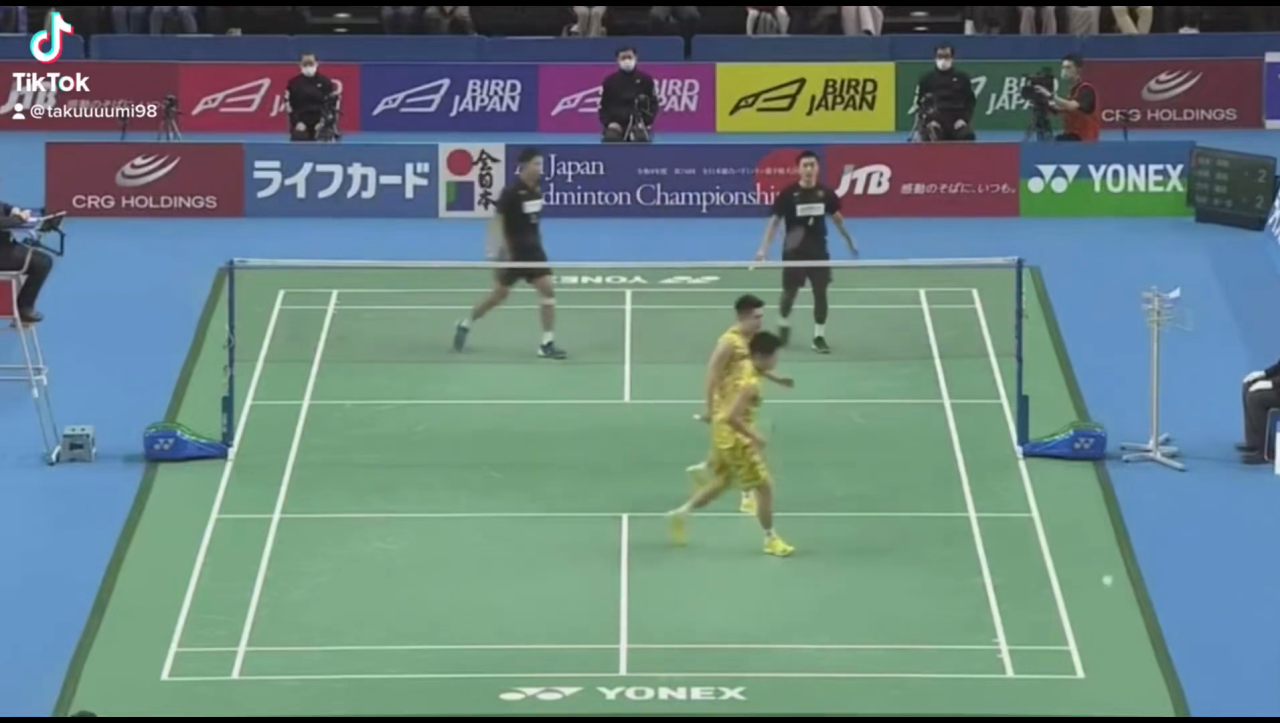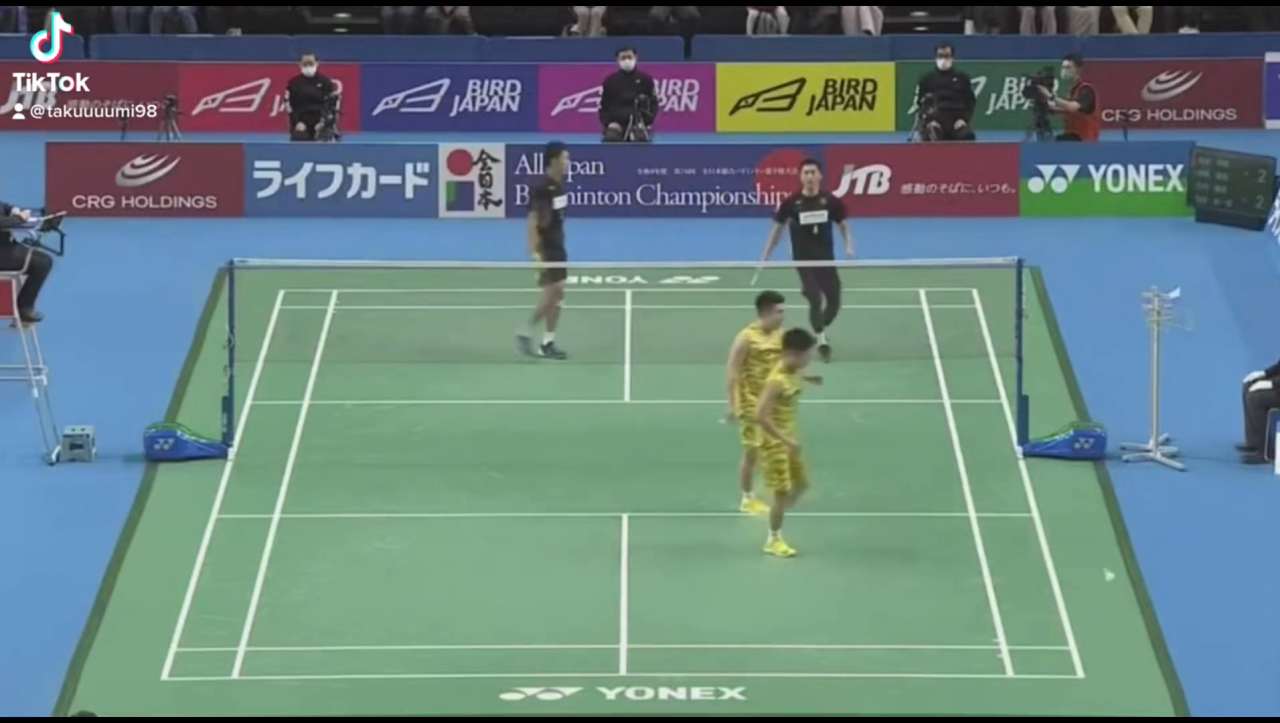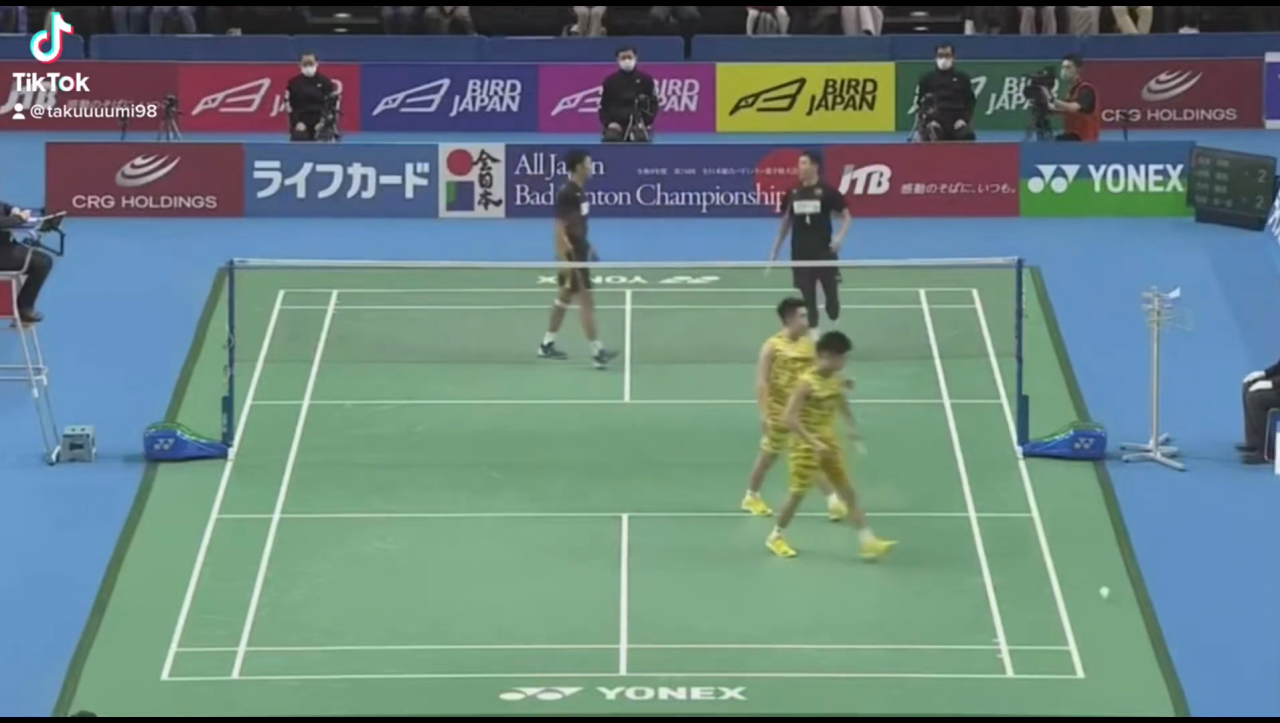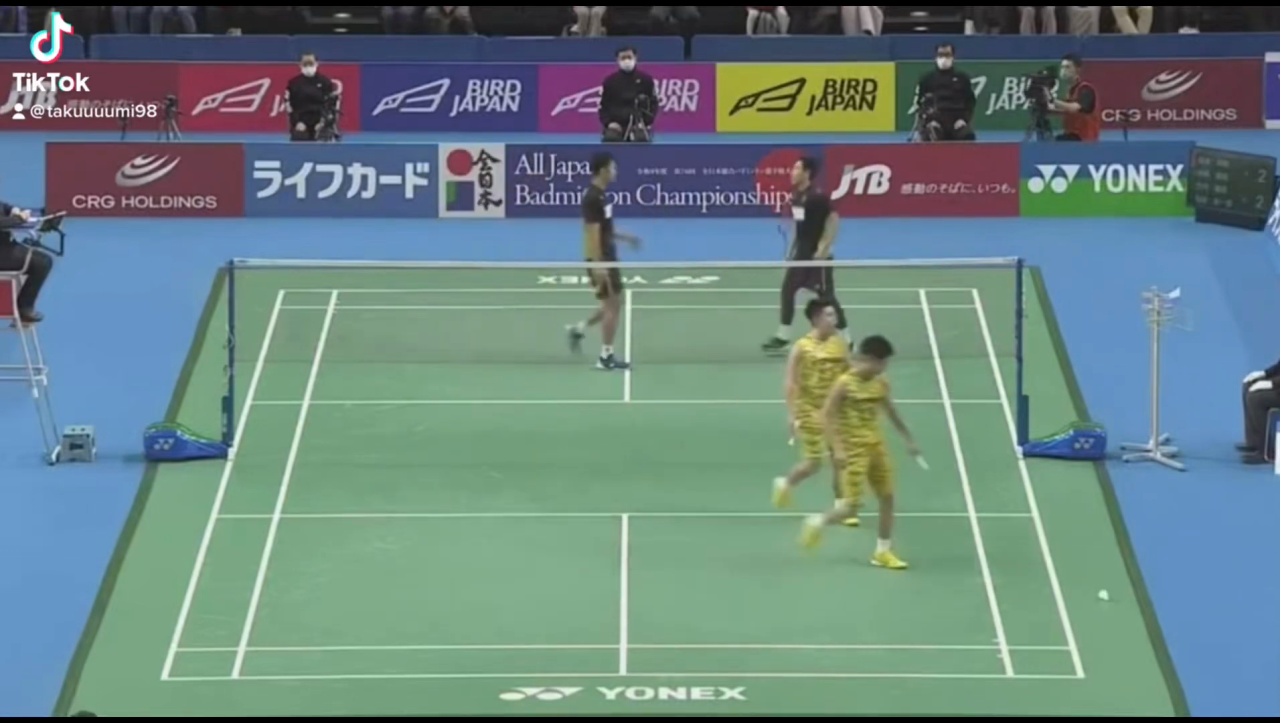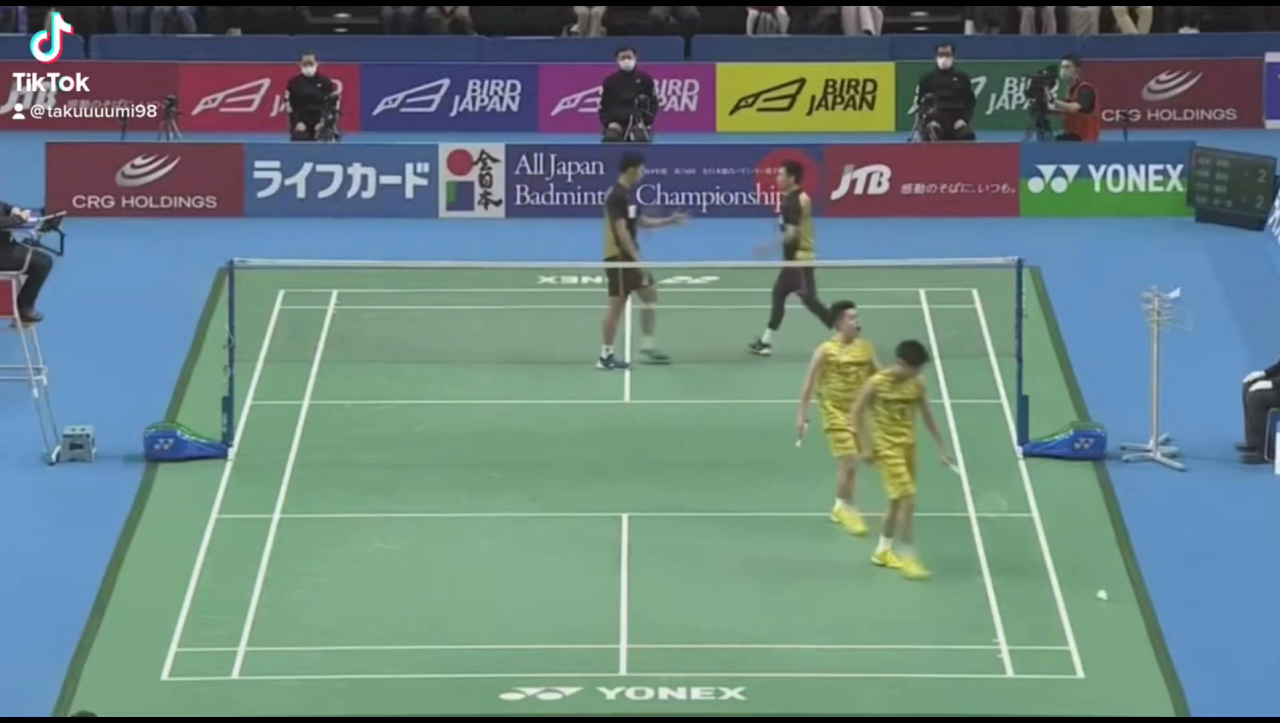
dt=0.2s
person 1, frame 1
left shoulder: (746, 368)
right shoulder: (750, 384)
left elbow: (729, 399)
right elbow: (731, 418)
right wrist: (755, 437)
left hip: (729, 438)
right hip: (735, 441)
left knee: (720, 483)
right knee: (765, 487)
left ankle: (681, 514)
right ankle: (770, 539)
person 1, frame 2
left shoulder: (794, 374)
right shoulder: (776, 381)
right elbow: (761, 417)
right wrist: (785, 439)
left hip: (788, 439)
right hip: (774, 443)
left knee: (801, 484)
right knee: (783, 492)
left ankle: (774, 517)
right ankle: (774, 539)
person 1, frame 3
left shoulder: (837, 379)
right shoulder: (806, 382)
right elbow: (790, 417)
left wrist: (851, 426)
right wrist: (812, 442)
left hip: (830, 444)
right hip: (806, 446)
left knee: (848, 492)
right knee: (797, 494)
left ankle: (868, 542)
right ankle: (776, 536)
person 1, frame 4
left shoulder: (882, 383)
right shoulder: (844, 383)
left elbow: (891, 412)
right elbow: (827, 417)
left wrist: (909, 439)
right wrist: (837, 449)
left hip: (876, 446)
right hip: (852, 450)
left knee: (888, 498)
right knee: (852, 506)
left ankle: (883, 551)
right ankle: (817, 523)
person 1, frame 5
left shoulder: (918, 385)
right shoulder: (876, 383)
left elbow: (928, 417)
right elbow: (856, 414)
left wrist: (942, 448)
right wrist: (864, 447)
left hip: (907, 447)
right hip: (887, 450)
left knee: (898, 501)
right knee: (907, 500)
left ankle: (883, 550)
right ankle: (908, 557)
person 2, frame 1
left shoulder: (751, 338)
right shoulder: (728, 342)
right elbow: (712, 375)
left wrist: (777, 378)
right wrist: (708, 407)
left ankle: (701, 470)
right ankle: (748, 499)
person 2, frame 2
left shoulder: (779, 335)
right shoulder: (746, 338)
right elbow: (732, 373)
right wrist: (734, 405)
right hip: (752, 404)
right knee: (754, 451)
right ankle: (748, 499)
person 2, frame 3
left shoulder: (809, 344)
right shoulder: (772, 347)
right elbow: (761, 382)
right wrist: (764, 414)
right hip: (779, 412)
right knee: (767, 456)
left ankle: (834, 503)
right ankle: (751, 497)
person 2, frame 4
left shoulder: (840, 345)
right shoulder: (802, 348)
right elbow: (791, 383)
right wrist: (792, 416)
right hip: (812, 413)
right knee: (813, 463)
left ankle: (839, 506)
right ankle: (784, 484)
person 2, frame 5
left shoulder: (866, 348)
right shoulder: (825, 351)
right elbow: (808, 385)
right wrist: (802, 416)
right hip: (836, 415)
left knee: (848, 463)
right knee: (848, 462)
left ankle: (839, 507)
right ankle: (851, 512)
person 3, frame 1
left shoulder: (537, 189)
right shoulder: (511, 192)
right elbow: (497, 220)
left wrist: (539, 240)
right wrist: (496, 247)
left hip: (534, 249)
right hip: (514, 251)
left knee: (548, 290)
right knee: (498, 296)
left ankle: (547, 343)
right ankle: (464, 327)
person 3, frame 2
left shoulder: (558, 184)
right shoulder: (542, 187)
right elbow: (531, 221)
right wrist: (535, 251)
left hip: (556, 246)
right hip: (543, 248)
left knee: (557, 294)
right knee: (553, 294)
left ankle: (547, 343)
right ankle: (524, 334)
person 3, frame 3
left shoulder: (578, 190)
right shoulder: (567, 194)
right elbow: (559, 228)
left wrist: (586, 248)
right wrist: (563, 258)
left hip: (578, 252)
right hip: (570, 254)
left knee: (565, 298)
right knee: (586, 299)
left ankle: (547, 344)
right ankle: (597, 351)
person 3, frame 4
left shoulder: (600, 194)
right shoulder: (592, 197)
right elbow: (593, 233)
left wrist: (623, 237)
right wrist: (598, 265)
left hip: (606, 257)
right hip: (600, 259)
left knee: (611, 304)
right knee: (614, 304)
left ankle: (577, 330)
right ankle: (606, 356)
person 3, frame 5
left shoulder: (626, 194)
right shoulder: (616, 197)
left elbow: (641, 222)
right elbow: (621, 230)
left wrist: (672, 220)
right wrist: (636, 258)
left hip: (629, 257)
right hip: (619, 257)
left knee: (650, 297)
right knee: (617, 305)
left ankle: (648, 348)
right ankle: (605, 355)
person 4, frame 1
left shoulder: (826, 193)
right shoulder: (788, 194)
left elbow: (837, 218)
right elbow: (774, 221)
left wrist: (850, 241)
right wrist: (764, 249)
left hip: (819, 252)
right hip: (794, 253)
left knee: (820, 294)
right knee: (790, 292)
left ankle: (819, 336)
right ankle: (784, 326)
person 4, frame 2
left shoulder: (831, 201)
right shoulder: (791, 202)
left elbow: (843, 225)
right elbow: (777, 229)
left wrist: (849, 246)
right wrist: (765, 256)
left hip: (827, 261)
right hip: (804, 261)
left knee: (834, 303)
right knee: (816, 301)
left ankle: (820, 336)
right ankle: (820, 344)
person 4, frame 3
left shoulder: (828, 192)
right shoulder: (792, 193)
left elbow: (846, 216)
right elbow: (786, 222)
left wrist: (840, 237)
right wrist: (775, 249)
left hip: (824, 252)
right hip: (801, 253)
left knee: (831, 294)
right knee: (808, 296)
right ankle: (814, 339)
person 4, frame 4
left shoulder: (815, 196)
right shoulder: (798, 196)
left elbow: (834, 222)
left wrist: (822, 249)
right wrist: (792, 249)
left hip: (816, 256)
right hip: (802, 255)
left knee: (827, 298)
right knee: (787, 289)
left ankle: (845, 341)
right ankle: (782, 339)
person 4, frame 5
left shoulder: (792, 202)
right shoulder: (801, 198)
left elbow: (792, 233)
left hip: (800, 259)
right hip: (797, 258)
left knee: (810, 301)
right knee: (778, 293)
right ankle: (766, 341)
